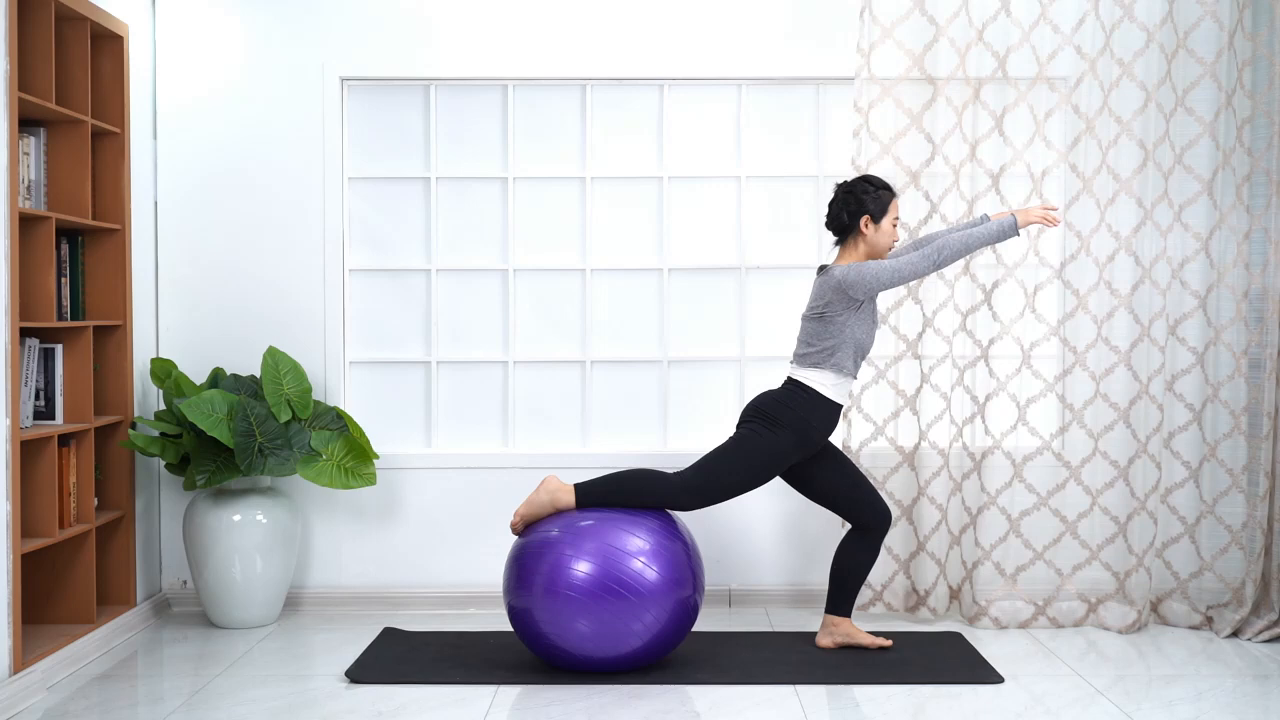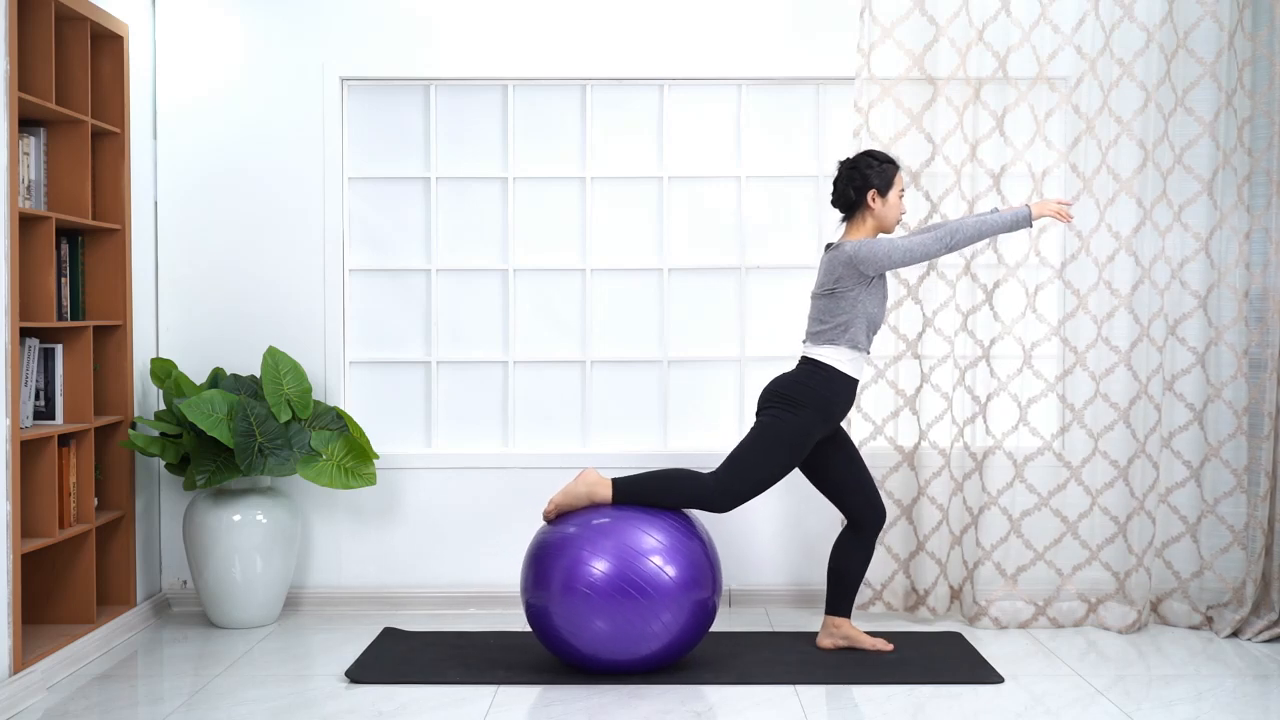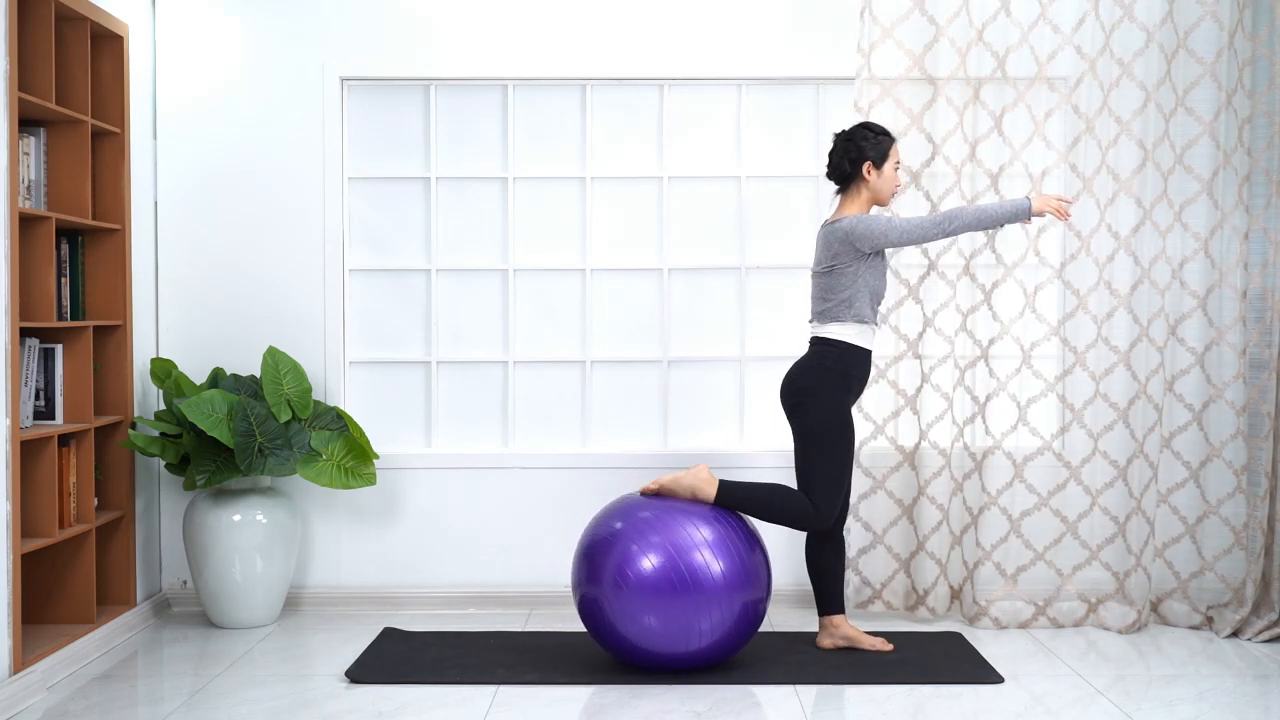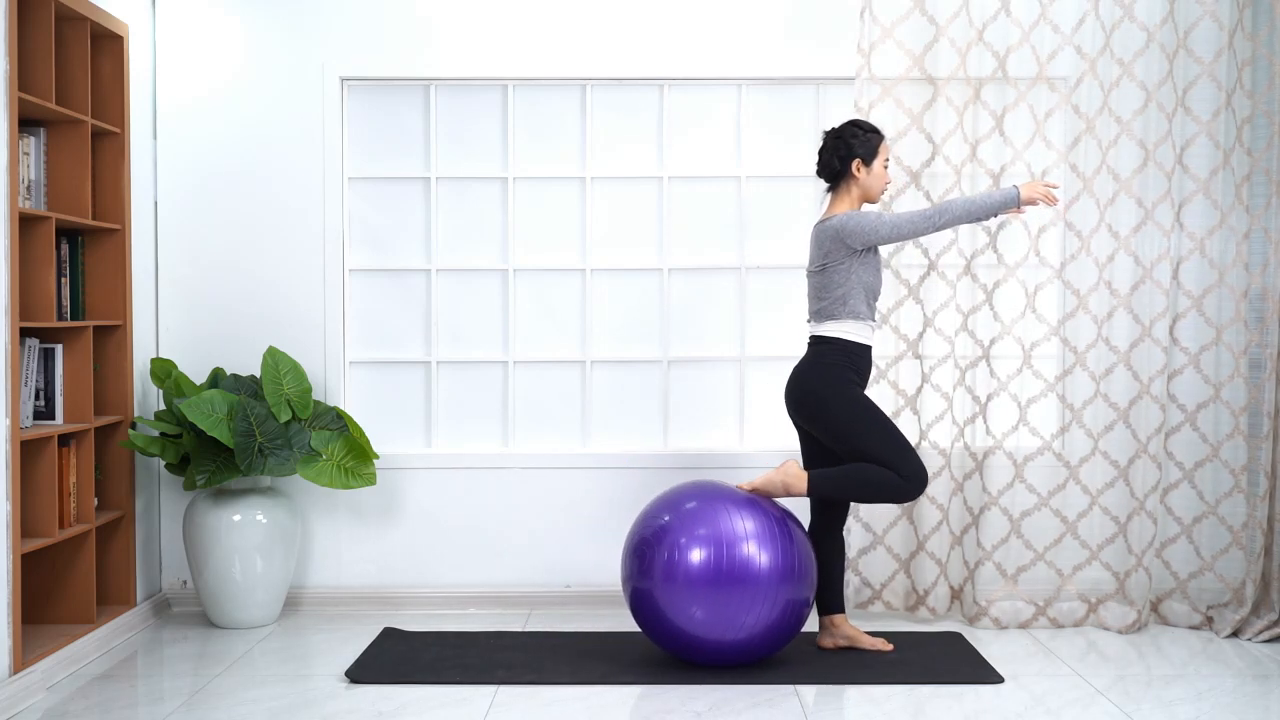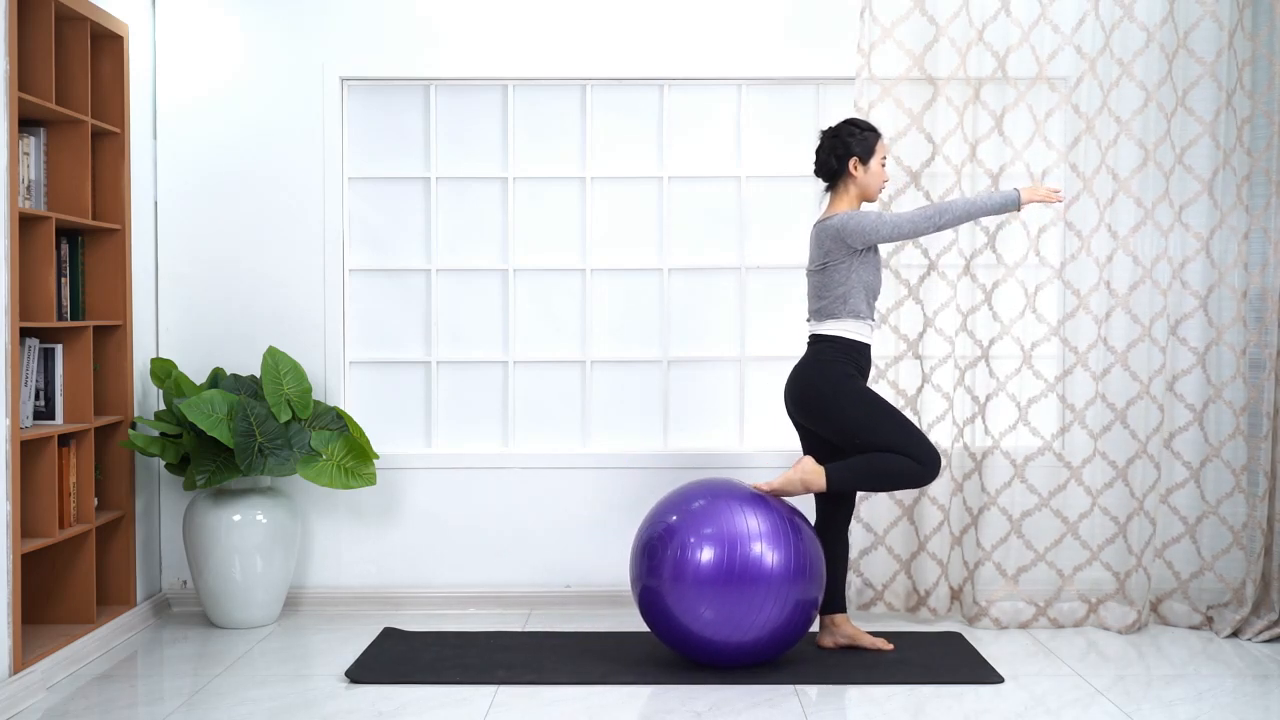
dt=1s
person 1, frame 1
left shoulder: (855, 274)
right shoulder: (847, 280)
left elbow: (927, 248)
right elbow: (935, 258)
left wrist: (995, 218)
right wrist: (1014, 224)
left hip: (800, 432)
right hip: (783, 423)
left knee: (873, 518)
right knee: (683, 491)
left ankle: (836, 625)
right ankle: (564, 494)
person 1, frame 2
left shoulder: (858, 253)
right shoulder: (856, 255)
left elbow: (932, 238)
right elbow: (942, 242)
left wrist: (1013, 214)
right wrist: (1025, 214)
left hip: (814, 409)
right hip: (802, 403)
left knee: (867, 515)
right knee: (722, 490)
left ankle: (836, 626)
right ankle: (600, 489)
person 1, frame 3
left shoulder: (850, 228)
right shoulder: (854, 229)
left elbow: (932, 229)
right elbow: (939, 226)
left wrist: (1009, 213)
right wrist: (1025, 207)
left hip: (824, 382)
right hip: (823, 382)
left knee: (829, 514)
right knee: (817, 510)
left ankle: (834, 626)
right ankle: (707, 487)
person 1, frame 4
left shoulder: (845, 226)
right shoulder: (845, 226)
left elbow: (922, 222)
right elbow: (931, 219)
left wrist: (999, 205)
right wrist: (1012, 195)
left hip: (823, 382)
right hip: (828, 382)
left knee: (831, 512)
right knee: (907, 478)
left ankle: (834, 626)
right ankle: (796, 481)
person 1, frame 5
left shoulder: (845, 225)
right shoulder: (843, 225)
left elbow: (924, 219)
right elbow: (932, 219)
left wrist: (1006, 200)
right wrist: (1015, 197)
left hip: (823, 381)
right hip: (828, 379)
left knee: (836, 508)
right knee: (921, 463)
left ankle: (834, 624)
right ankle: (812, 475)
